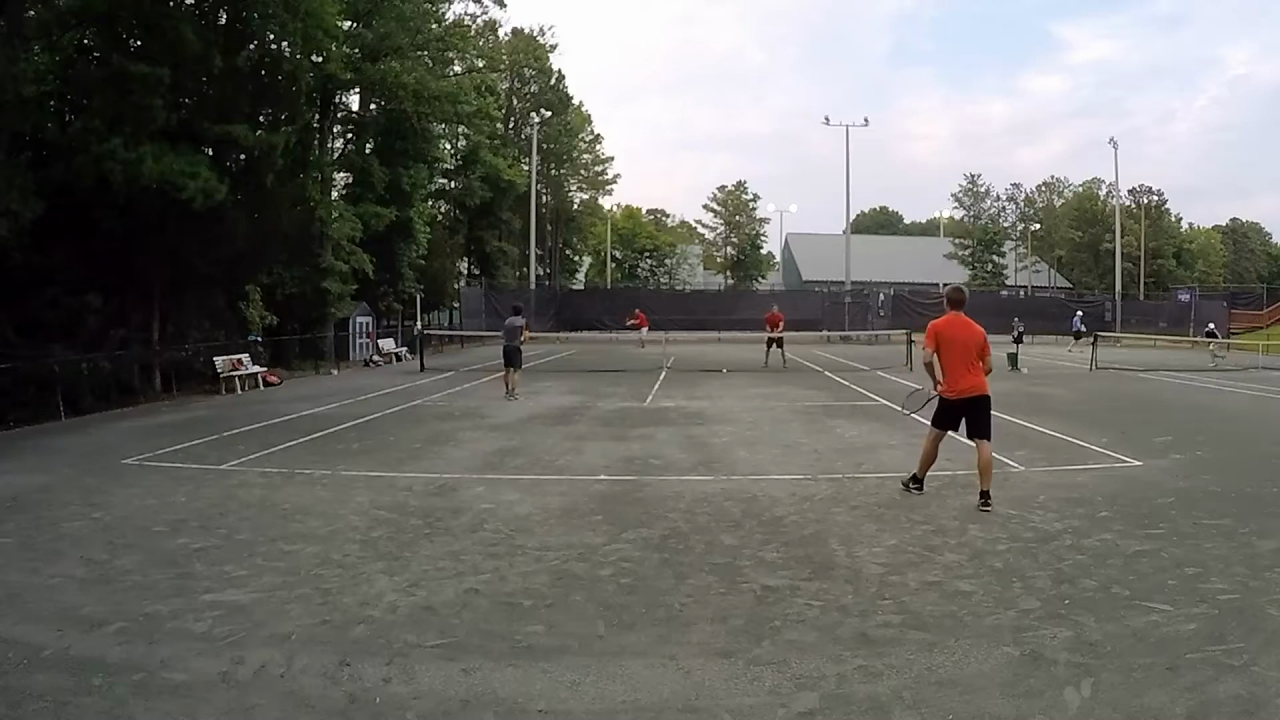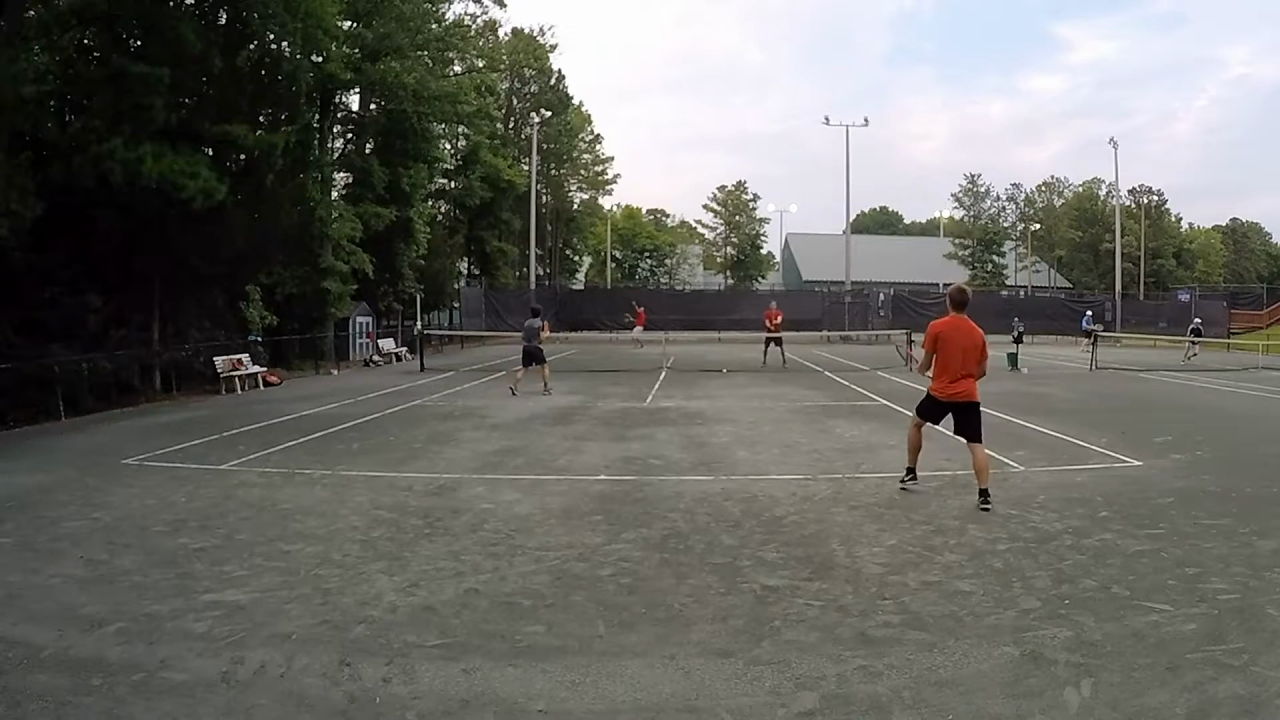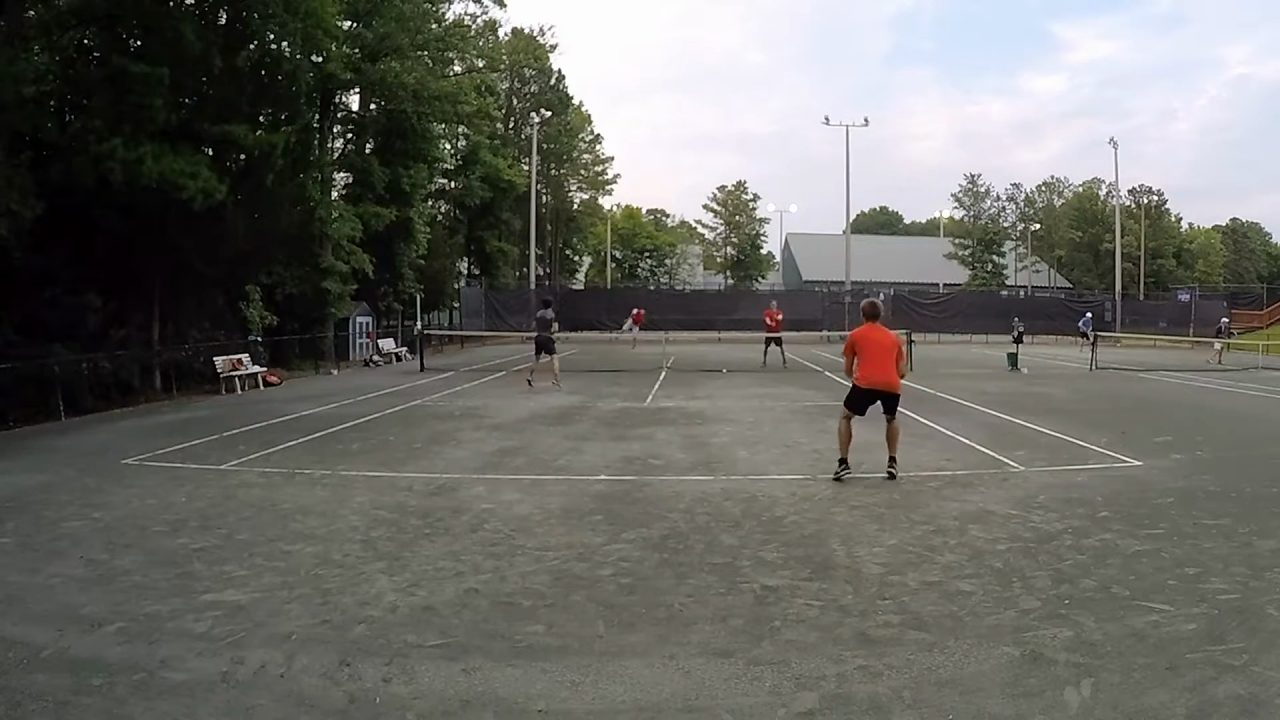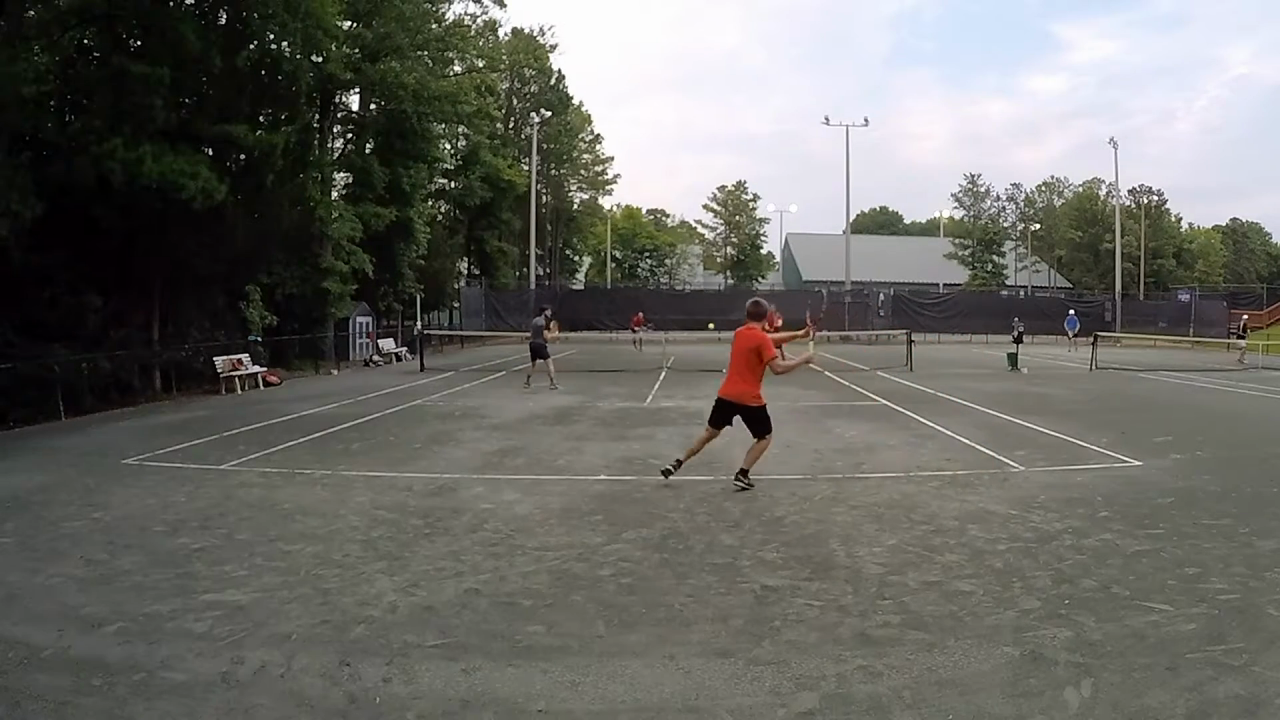
dt=0.7s
person 1, frame 1
left shoulder: (936, 326)
right shoulder: (978, 330)
left elbow: (928, 360)
right elbow: (988, 366)
left wrist: (936, 382)
left hip: (952, 393)
right hip: (980, 392)
left knee: (934, 437)
right knee: (983, 443)
left ankle: (917, 481)
right ankle: (985, 496)
person 1, frame 2
left shoulder: (937, 327)
right shoulder: (978, 333)
left elbow: (926, 363)
right elbow: (982, 371)
left wrist: (922, 370)
left hip: (940, 393)
right hip: (969, 396)
left knee: (915, 424)
right knee: (976, 445)
left ankle: (911, 473)
right ankle: (984, 493)
person 1, frame 3
left shoulder: (856, 336)
right shoulder: (894, 338)
left elbow: (848, 371)
right elbow: (902, 372)
left wrist: (852, 376)
left hip: (866, 385)
right hip: (892, 386)
left knee: (845, 418)
right knee: (891, 420)
left ankle: (843, 464)
right ankle: (892, 463)
person 1, frame 4
left shoulder: (740, 333)
right shoulder: (762, 339)
right elbow: (778, 369)
left wrist: (799, 334)
right wrist: (803, 360)
left hip: (726, 395)
right hip: (749, 399)
left knee: (710, 433)
right knee: (765, 437)
left ankle: (677, 464)
right ankle: (742, 475)
